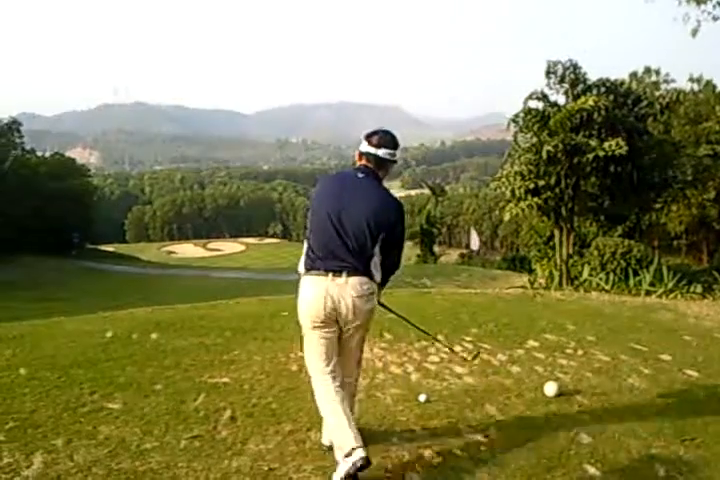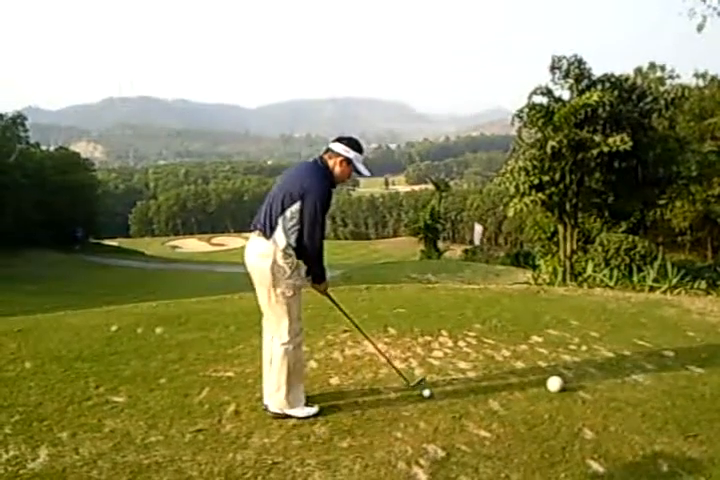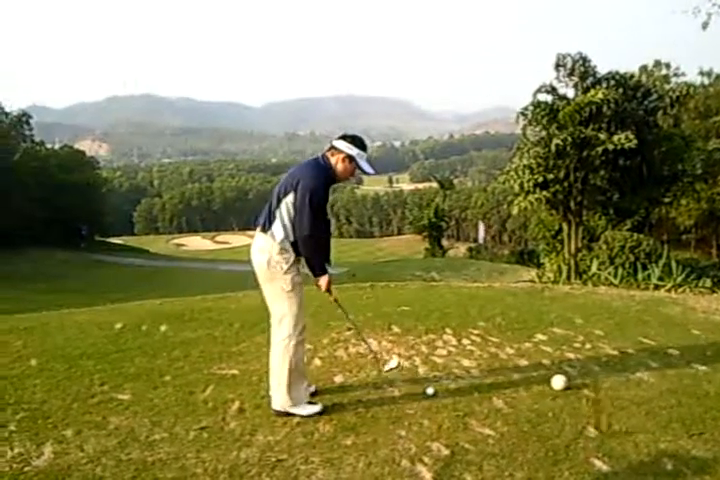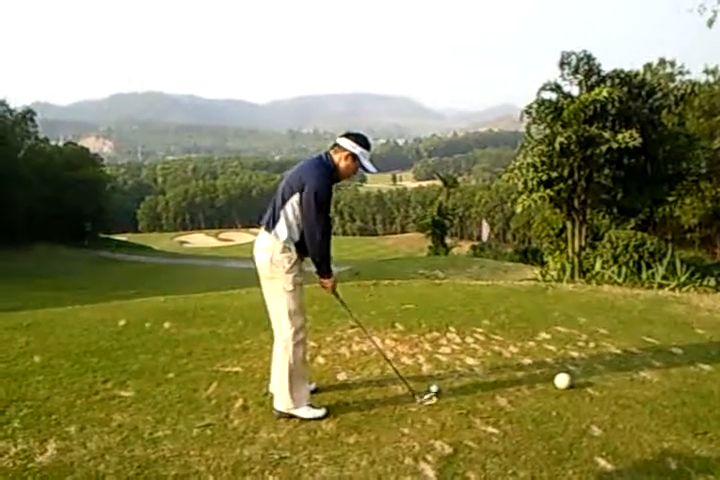
dt=1s
person 1, frame 1
left shoulder: (325, 186)
right shoulder: (390, 206)
right elbow: (391, 260)
right wrist: (374, 286)
left hip: (315, 285)
right hip: (357, 289)
left knee: (323, 369)
right knee: (348, 364)
right ankle: (343, 439)
person 1, frame 2
left shoulder: (303, 170)
right shoulder: (318, 185)
right elbow: (312, 237)
left wrist: (309, 269)
right wrist: (319, 276)
left hip: (259, 249)
right hip: (274, 256)
left knee: (274, 328)
right knee: (287, 333)
left ankle: (274, 393)
right ankle: (284, 402)
person 1, frame 3
left shoulder: (315, 173)
right shoulder: (313, 178)
left elbow: (319, 227)
right elbow: (305, 231)
left wrist: (323, 267)
right wrist: (319, 272)
left hip: (276, 250)
right hip: (275, 253)
left knee: (286, 323)
right knee: (291, 326)
left ankle: (286, 384)
right ankle: (287, 399)
person 1, frame 4
left shoulder: (318, 171)
right shoulder: (317, 177)
left elbow: (320, 224)
right elbow: (313, 230)
left wrist: (325, 267)
right wrist: (325, 273)
left hip: (284, 251)
right hip: (278, 253)
left knee: (293, 323)
right knee: (291, 328)
left ankle: (285, 383)
right ankle: (290, 401)
